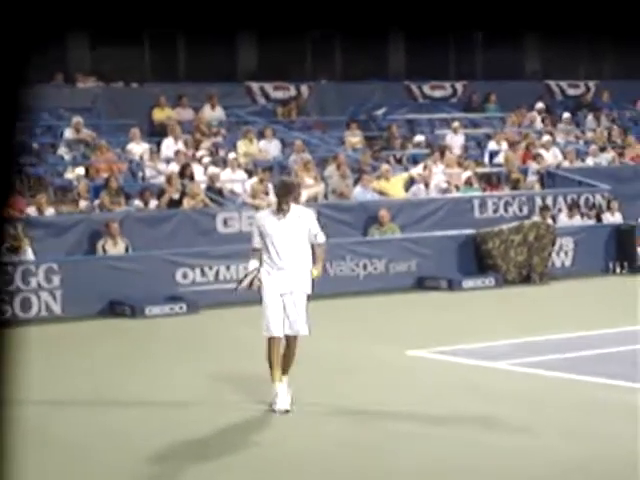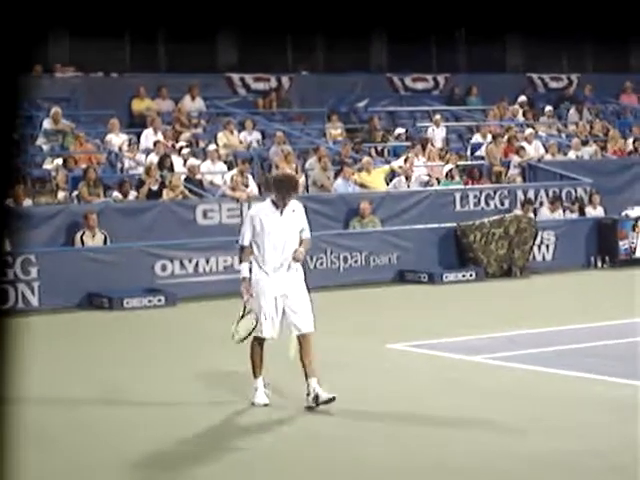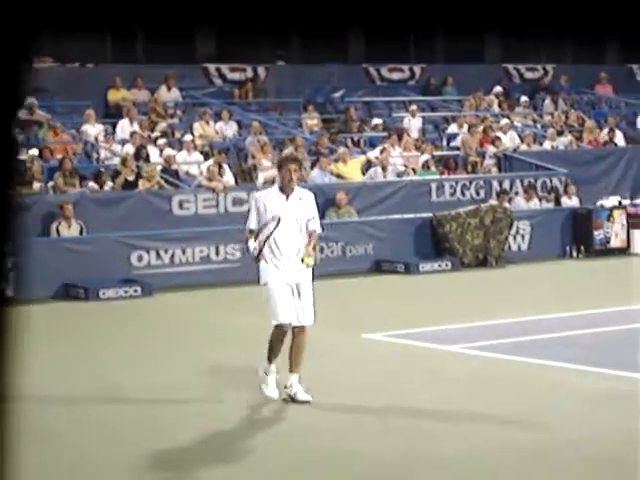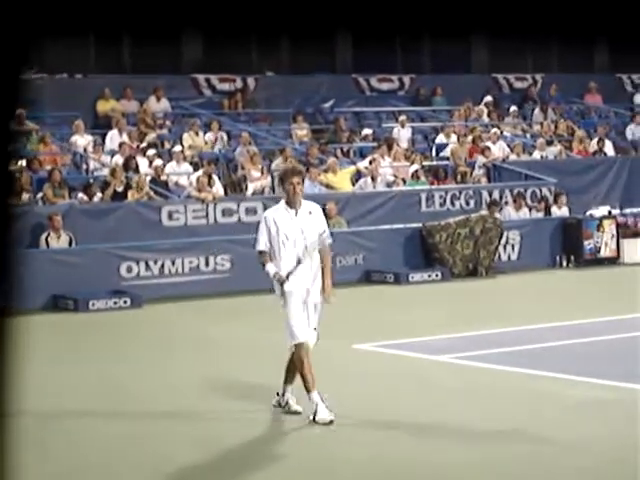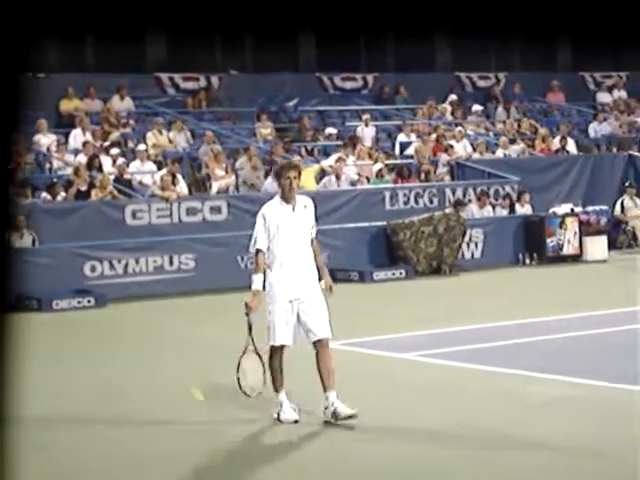
dt=0.4s
person 1, frame 1
left shoulder: (307, 216)
right shoulder: (262, 219)
left elbow: (318, 241)
right elbow: (258, 248)
left wrist: (318, 264)
right wrist: (253, 267)
left hip: (297, 284)
right hip: (272, 284)
left knee: (294, 335)
right knee: (274, 336)
left ankle: (282, 377)
right ankle: (279, 391)
person 1, frame 2
left shoulder: (297, 209)
right shoulder: (256, 214)
left elbow: (305, 237)
right elbow: (245, 247)
left wrist: (302, 248)
right wrist: (245, 278)
left hip: (293, 282)
right hip: (265, 284)
left knee: (305, 333)
right knee: (261, 336)
left ankle: (313, 390)
right ankle: (259, 386)
person 1, frame 3
left shoulder: (307, 197)
right shoulder: (262, 199)
left elbow: (314, 230)
right elbow: (252, 230)
left wrist: (310, 246)
right wrist: (254, 247)
left hip: (301, 271)
right hip: (275, 271)
left knee: (301, 327)
right knee: (283, 324)
left ankle: (292, 384)
right ankle: (269, 368)
person 1, frame 4
left shoulder: (315, 210)
right shoulder: (271, 216)
left elbow: (324, 247)
right elbow: (264, 252)
left wrist: (327, 280)
right wrist: (276, 273)
left hip: (313, 288)
right hip: (290, 288)
left knee: (302, 345)
right knee: (302, 343)
left ankle: (284, 394)
right ankle: (317, 403)
person 1, frame 5
left shoulder: (307, 205)
right shoulder: (268, 212)
right elbow: (260, 252)
left wrist: (323, 270)
right wrist: (256, 291)
left hip: (309, 285)
right hip: (281, 288)
left knee: (323, 341)
right knee: (278, 346)
left ankle: (331, 404)
right ankle: (282, 403)
